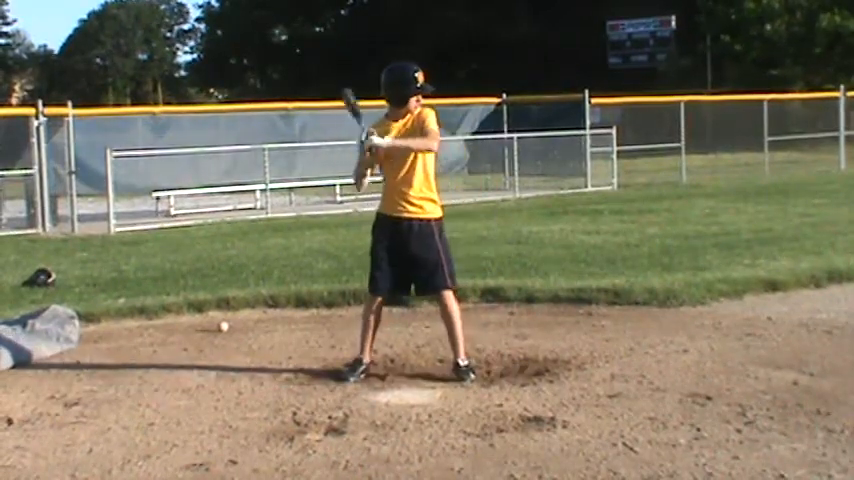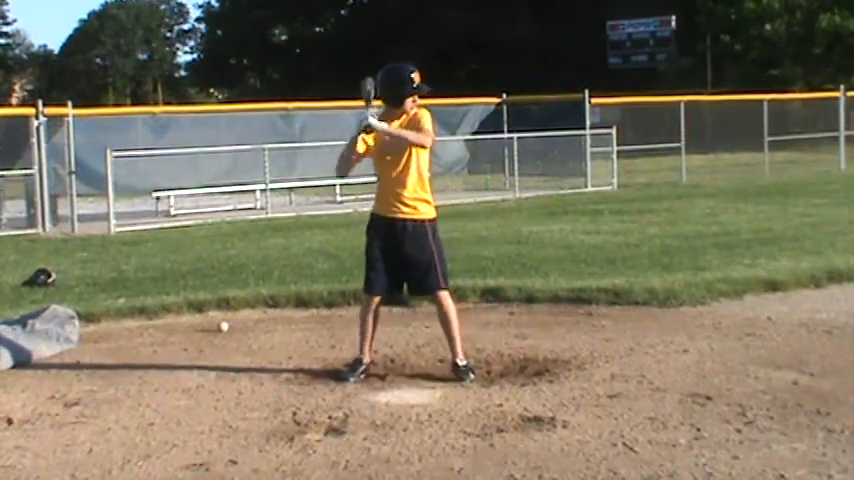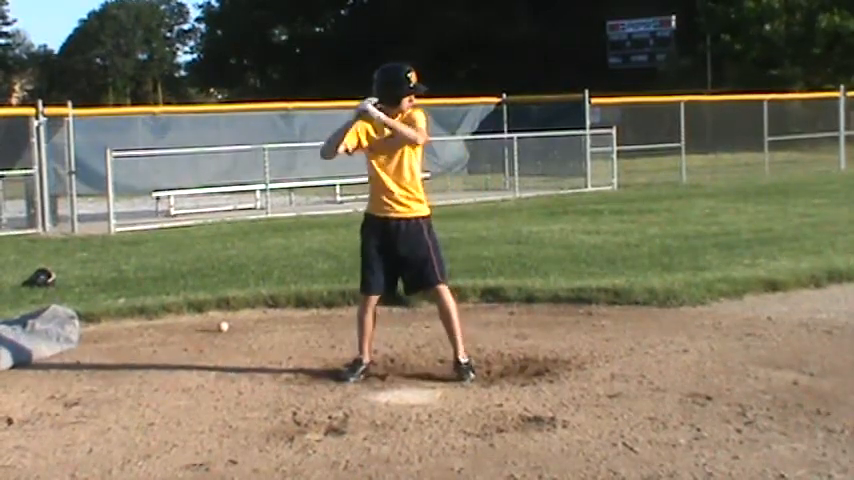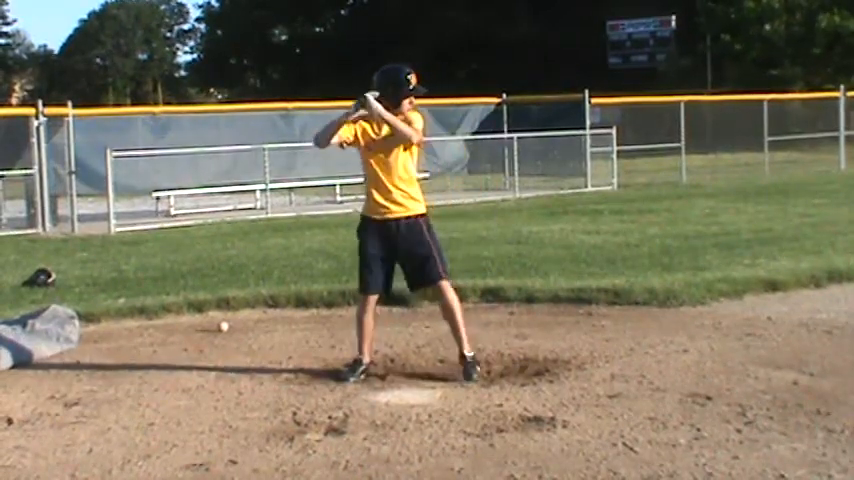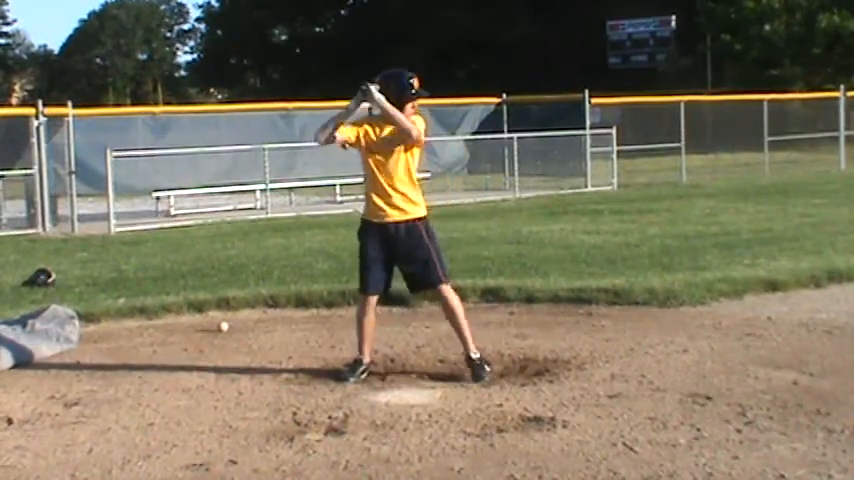
dt=0.1s
person 1, frame 1
left shoulder: (424, 116)
right shoulder: (377, 129)
left elbow: (432, 143)
right elbow: (359, 180)
left wrist: (388, 143)
right wrist: (366, 154)
left hip: (425, 219)
right hip: (389, 220)
left knee: (444, 292)
right knee: (376, 295)
left ankle: (461, 360)
right ankle: (364, 359)
person 1, frame 2
left shoulder: (420, 117)
right shoulder: (370, 130)
left elbow: (425, 141)
right elbow: (342, 170)
left wrist: (383, 127)
right wrist: (359, 136)
left hip: (420, 219)
right hip: (384, 221)
left knee: (440, 292)
right knee: (373, 295)
left ankle: (460, 361)
right ankle: (363, 359)
person 1, frame 3
left shoulder: (414, 117)
right shoulder: (364, 127)
left elbow: (417, 139)
right elbow: (326, 153)
left wrist: (378, 117)
right wrist: (353, 120)
left hip: (414, 218)
right hip: (378, 220)
left knee: (439, 288)
right knee: (370, 295)
left ankle: (461, 358)
right ankle: (363, 359)
person 1, frame 4
left shoulder: (413, 119)
right shoulder: (361, 125)
left elbow: (411, 137)
right elbow: (320, 141)
left wrist: (376, 109)
right wrist: (352, 112)
left hip: (412, 217)
right hip: (375, 221)
left knee: (441, 284)
right knee: (368, 294)
left ankle: (466, 353)
right ankle: (363, 359)
person 1, frame 5
left shoulder: (414, 122)
right shoulder: (363, 127)
left elbow: (413, 135)
right elbow: (322, 138)
left wrist: (380, 102)
right wrist: (353, 106)
left hip: (412, 221)
right hip: (375, 224)
left knee: (442, 287)
right knee: (368, 296)
left ankle: (473, 355)
right ankle: (363, 359)
